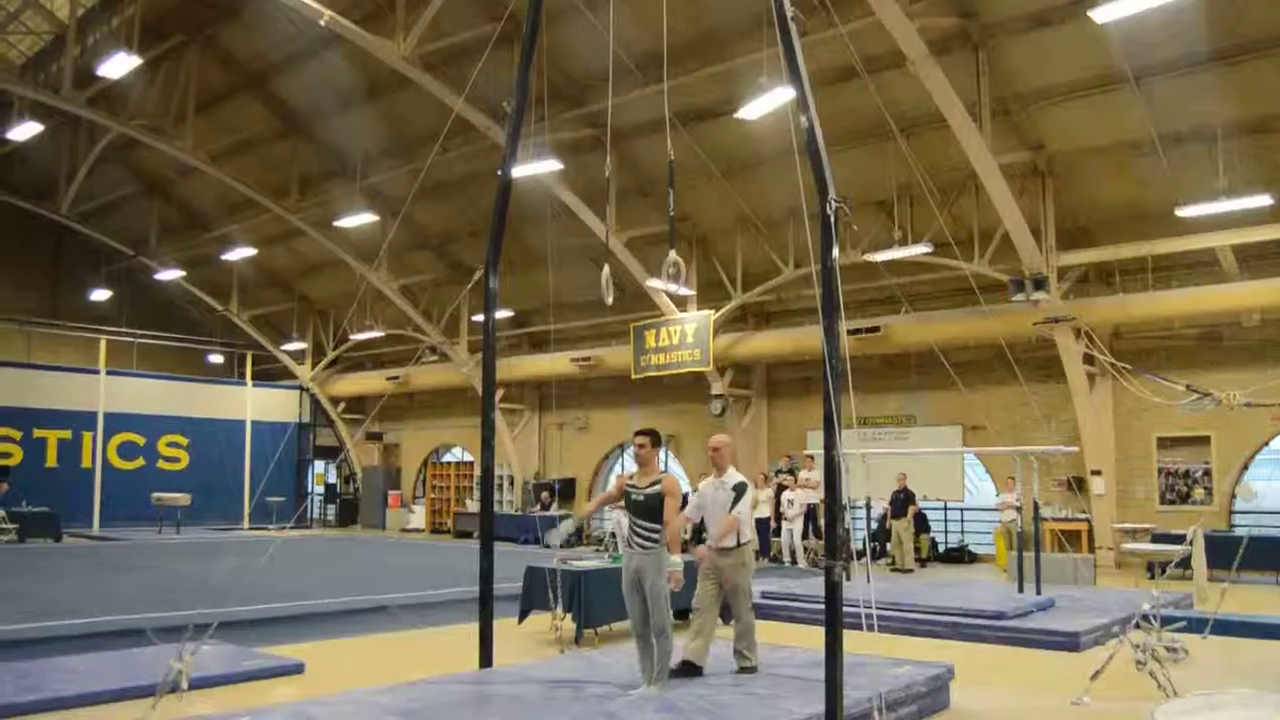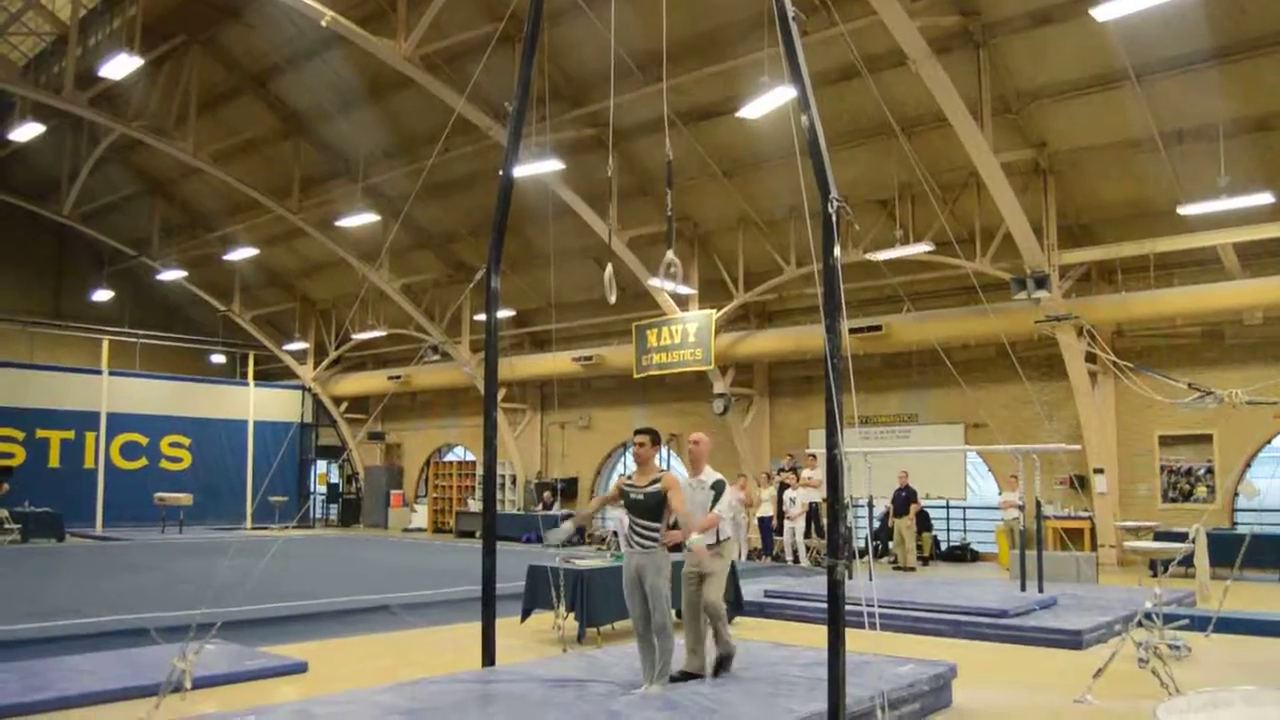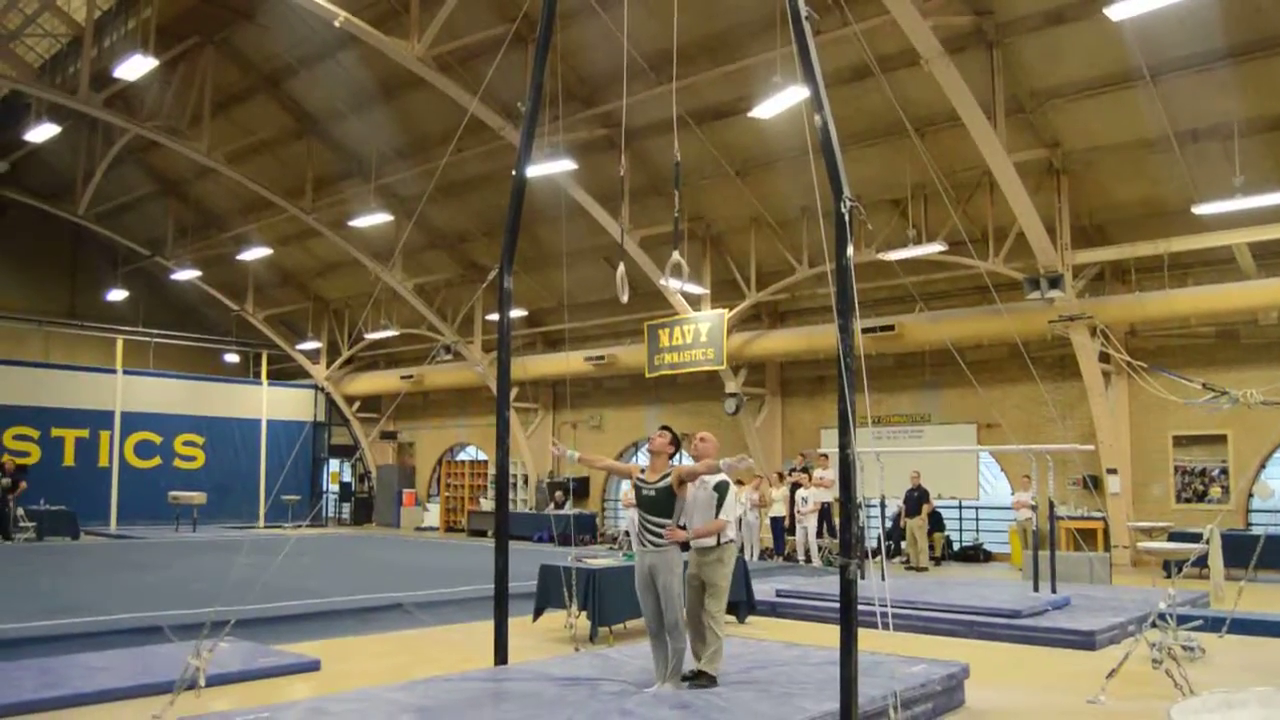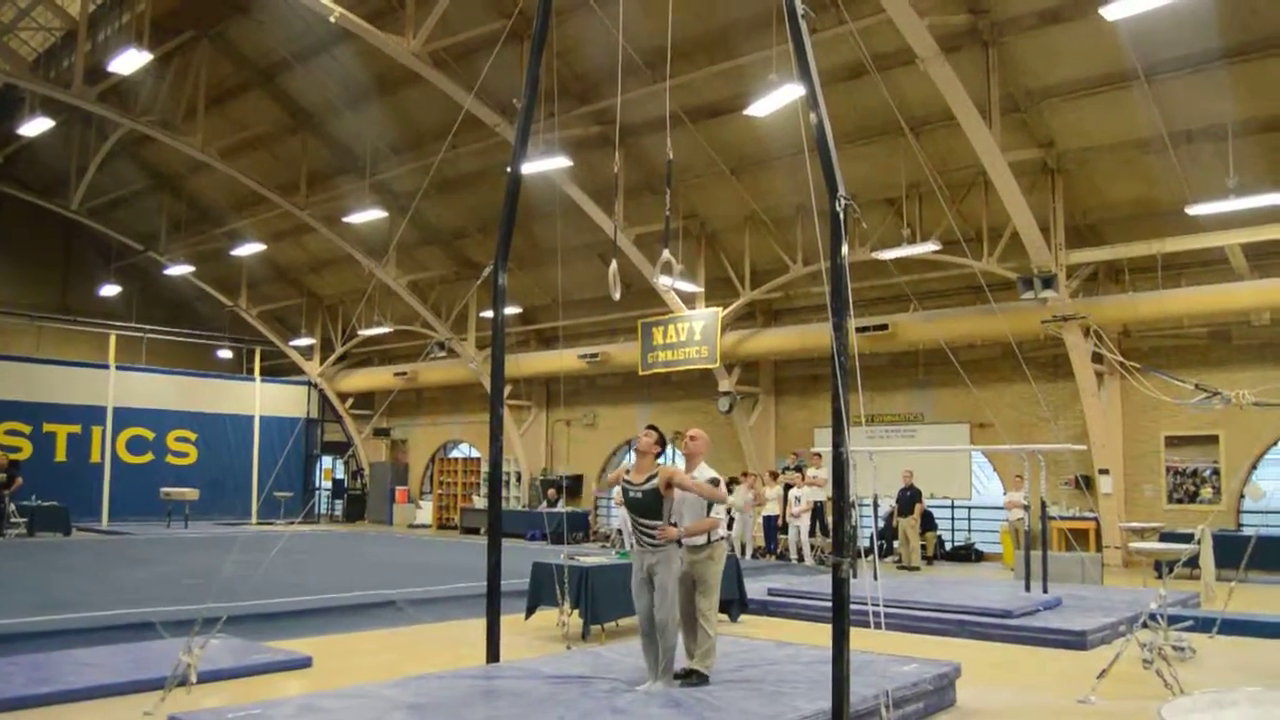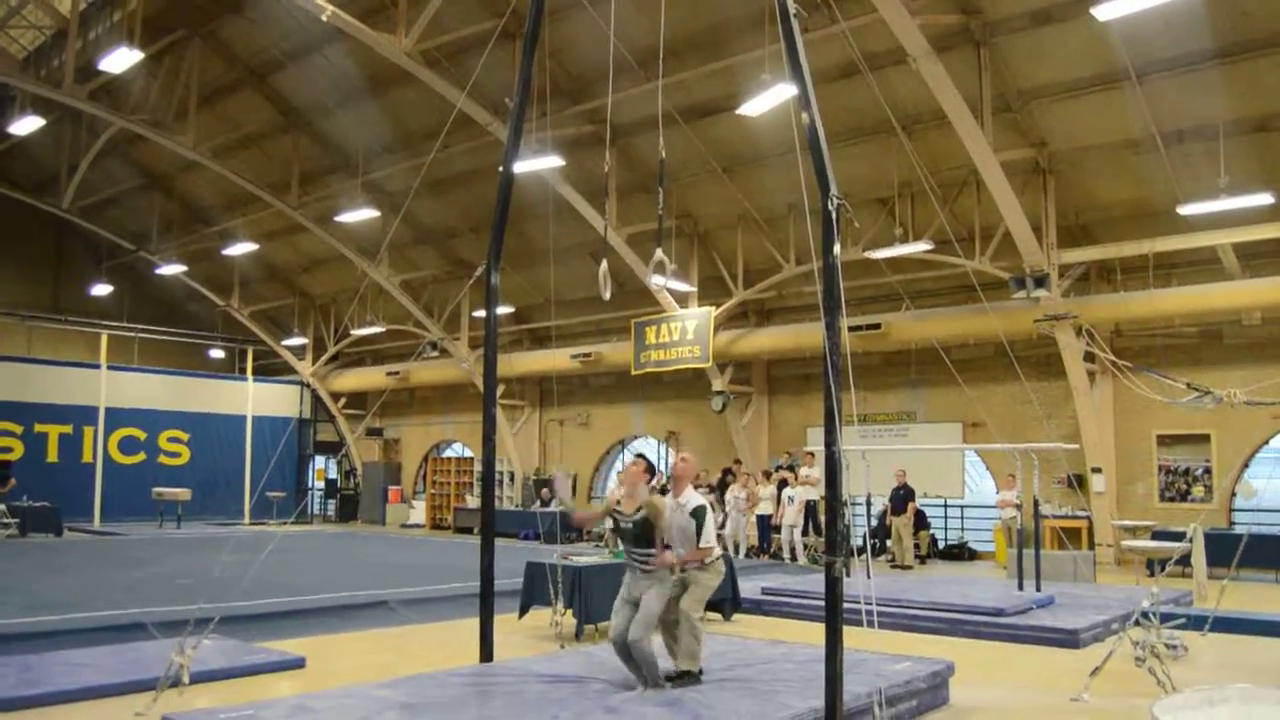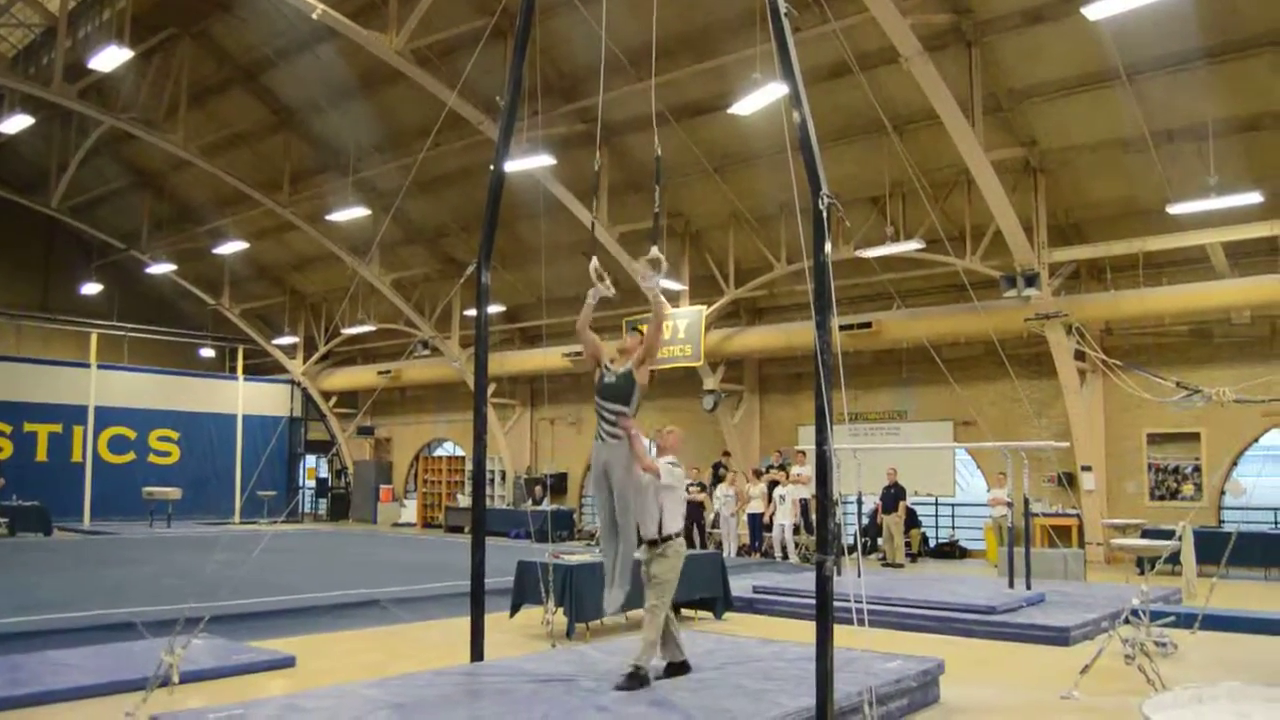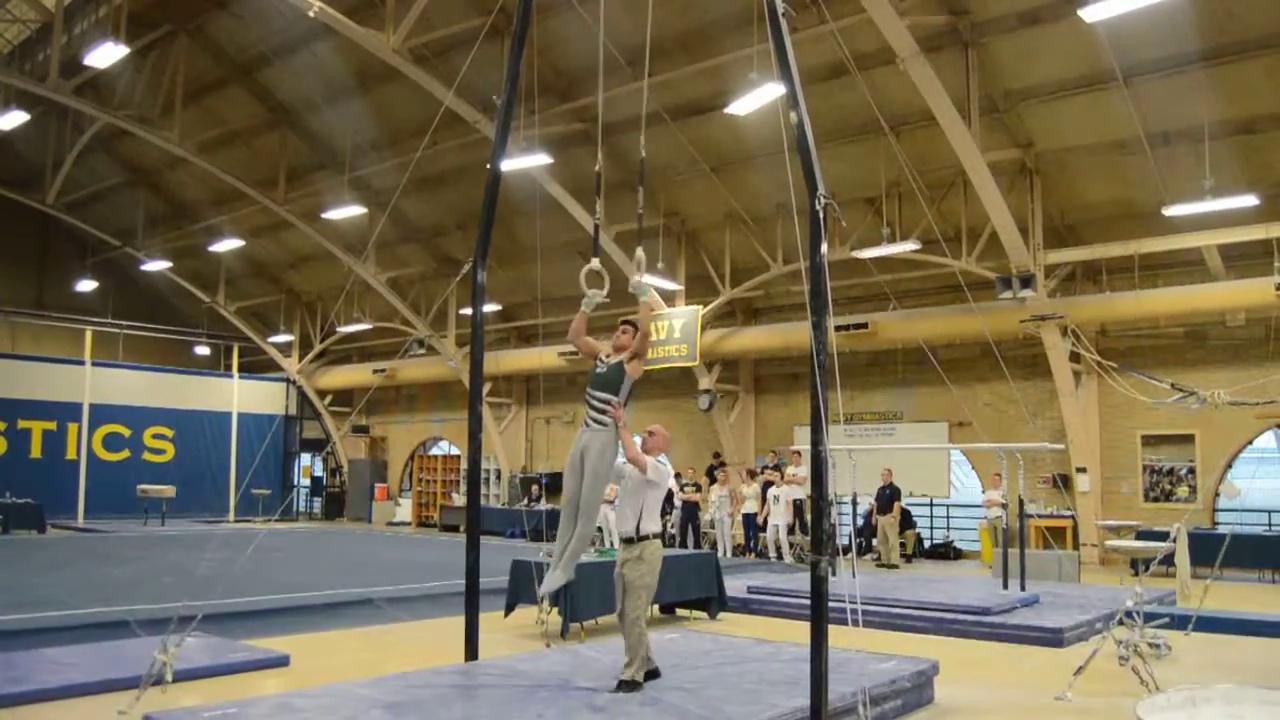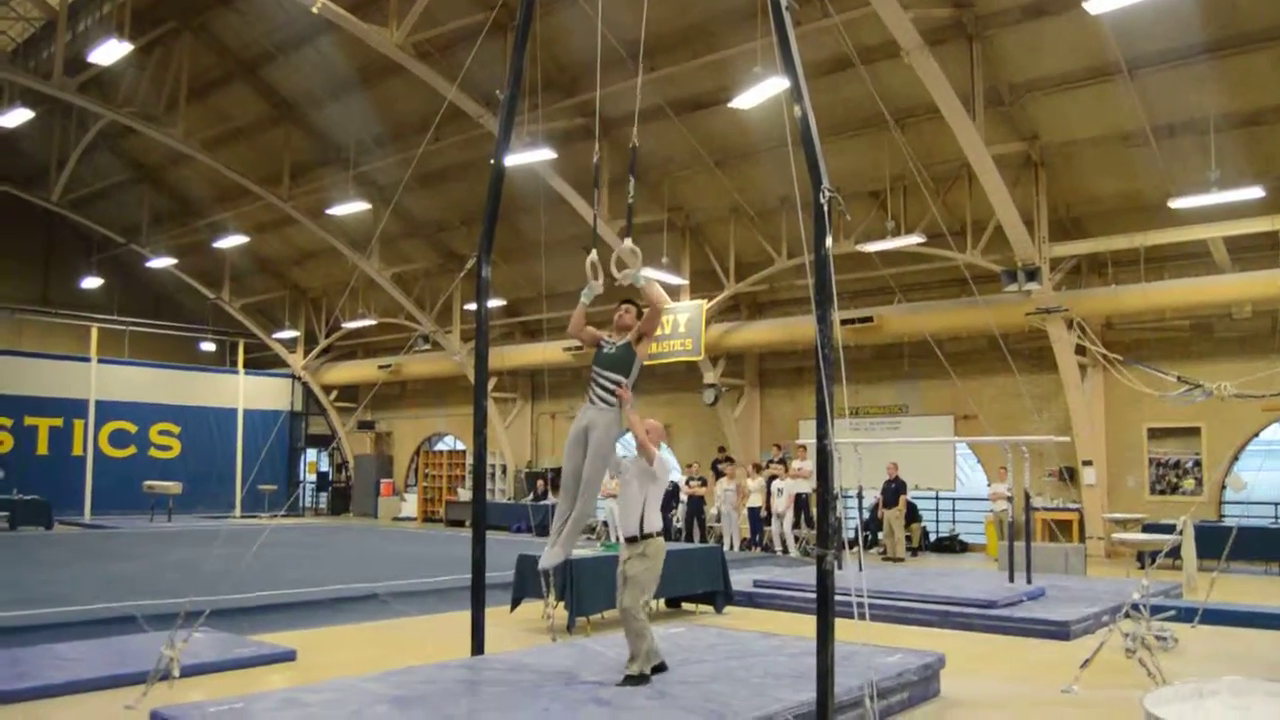
dt=0.4s
person 1, frame 1
left shoulder: (668, 483)
right shoulder: (625, 482)
left elbow: (672, 525)
right elbow: (597, 503)
left wrist: (676, 563)
right wrist: (570, 524)
left hip: (654, 558)
right hip: (631, 558)
left knee: (660, 625)
right knee: (638, 625)
left ankle: (659, 682)
right ankle: (646, 680)
person 1, frame 2
left shoulder: (667, 481)
right shoulder: (625, 481)
left elbow: (681, 511)
right elbow: (595, 504)
left wrist: (694, 538)
right wrist: (569, 526)
left hip: (654, 557)
right hip: (630, 558)
left knee: (660, 623)
right knee: (639, 624)
left ankle: (659, 681)
right ankle: (647, 679)
person 1, frame 3
left shoulder: (677, 474)
right shoulder: (635, 472)
left elbow: (702, 467)
right elbow: (601, 463)
left wrist: (724, 464)
right wrist: (570, 455)
left hip: (666, 556)
right hip: (642, 556)
left knee: (673, 623)
right knee: (652, 625)
left ankle: (673, 680)
right ankle: (660, 678)
person 1, frame 4
left shoulder: (665, 475)
right shoulder: (623, 474)
left elbow: (697, 487)
right elbow: (607, 482)
left wrist: (728, 501)
left hip: (664, 557)
right hip: (640, 556)
left knee: (663, 620)
right knee: (644, 620)
left ankle: (664, 677)
right ankle: (652, 675)
person 1, frame 5
left shoulder: (652, 505)
right shoulder: (614, 503)
left elbow: (662, 512)
right elbow: (584, 521)
left wrist: (644, 498)
left hip: (656, 584)
right hip: (631, 582)
left knee: (637, 639)
right knee: (617, 636)
left ankle: (655, 683)
right ankle: (645, 681)
person 1, frame 6
left shoulder: (641, 363)
right shoulder: (602, 360)
left elbow: (660, 321)
right elbow: (581, 329)
left wrist: (652, 288)
right wrist: (592, 299)
left hip: (621, 449)
right hip: (600, 449)
left knee: (624, 519)
right knee: (605, 520)
left ankle: (621, 582)
right ankle: (611, 580)
person 1, frame 7
left shoulder: (635, 357)
right shoulder: (601, 354)
left elbow: (646, 331)
right elbow: (574, 337)
left wrist: (643, 295)
right wrist: (587, 304)
left hip: (605, 437)
right hip: (583, 434)
left knee: (589, 508)
right knee: (570, 505)
left ankle: (566, 567)
right ankle: (557, 564)
person 1, frame 8
left shoulder: (640, 338)
right shoulder: (601, 338)
left elbow: (657, 306)
right elbow: (573, 330)
left wrist: (640, 280)
right wrist: (587, 297)
left hip: (609, 417)
right hip: (585, 414)
left knee: (589, 484)
right knee: (569, 481)
left ankle: (565, 544)
right ankle: (554, 541)
person 2, frame 1
left shoulder: (740, 485)
right shoulder: (705, 486)
left elbow: (733, 521)
right elbow: (687, 516)
left wrist: (709, 546)
left hip: (737, 553)
right hip: (711, 553)
left knee: (741, 609)
right knee: (702, 606)
left ankle: (747, 661)
right ankle: (693, 661)
person 2, frame 2
left shoulder: (718, 482)
right shoulder: (681, 484)
left elbow: (713, 519)
left wrist: (684, 534)
left hip: (718, 549)
right hip: (693, 552)
left knee: (712, 599)
right knee: (690, 610)
left ankle: (725, 647)
right ankle: (693, 665)
person 2, frame 3
left shoulder: (721, 483)
right shoulder: (687, 482)
left elbow: (721, 524)
right elbow: (678, 516)
left wrist: (687, 535)
left hip: (719, 552)
right hip: (696, 553)
left knee: (713, 612)
right knee: (694, 612)
left ankle: (709, 672)
right ankle: (701, 666)
person 2, frame 4
left shoulder: (711, 480)
left elbow: (713, 521)
right elbow: (670, 512)
left wrist: (678, 532)
left hip: (709, 550)
right hip: (688, 551)
left knee: (704, 610)
right knee: (687, 610)
left ankle: (701, 670)
right ankle: (692, 664)
person 2, frame 5
left shoulder: (698, 507)
right shoulder: (664, 505)
left elbow: (706, 550)
left wrist: (673, 560)
left hip: (709, 568)
right hip: (685, 568)
left knee: (688, 610)
right knee: (666, 614)
left ankle: (691, 669)
right ankle: (685, 666)
person 2, frame 6
left shoulder: (674, 470)
right shoulder: (644, 472)
left elbow: (646, 465)
left wrist: (633, 434)
left hip: (669, 548)
right hip: (649, 546)
left knee: (655, 606)
right knee: (659, 606)
left ankle: (639, 669)
right ankle: (677, 661)
person 2, frame 7
left shoulder: (659, 471)
right shoulder: (629, 471)
left elbow: (632, 456)
left wrist: (621, 424)
left hip: (645, 548)
right hip: (627, 547)
left knee: (635, 614)
right knee: (625, 614)
left ankle: (633, 676)
right ankle: (647, 666)
person 2, frame 8
left shoulder: (657, 462)
right shoulder: (628, 465)
left elbow: (644, 443)
left wrist: (627, 406)
left hip: (647, 547)
right hip: (628, 546)
left knee: (634, 607)
right knee: (626, 608)
left ankle: (639, 669)
right ankle: (652, 660)
